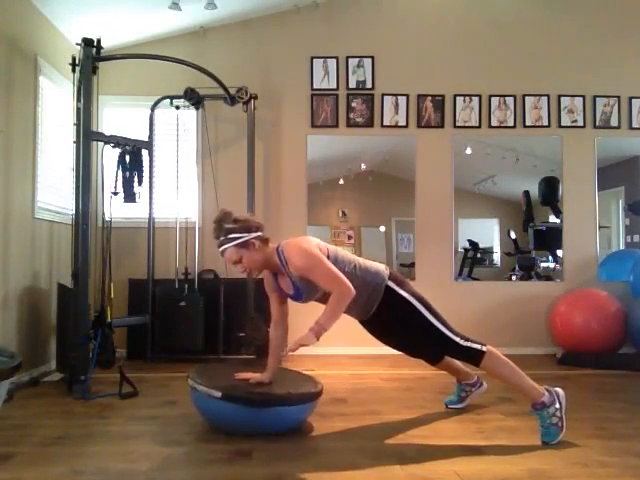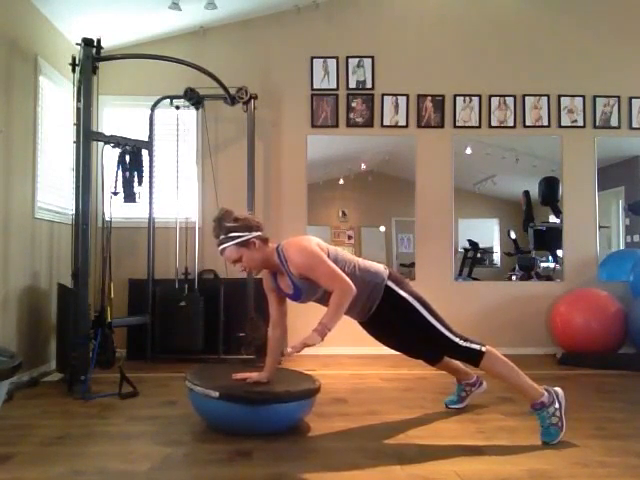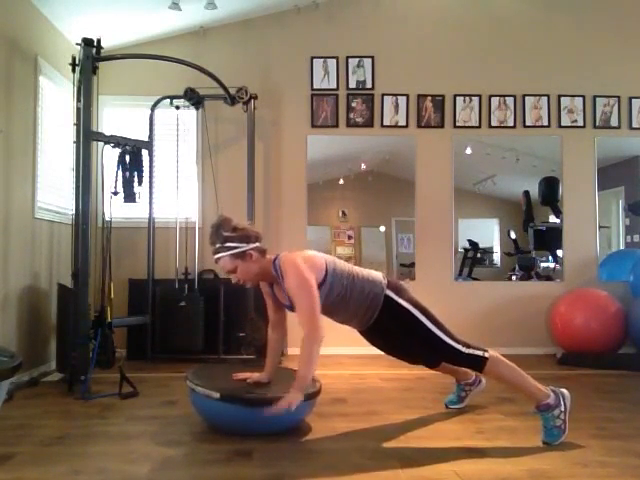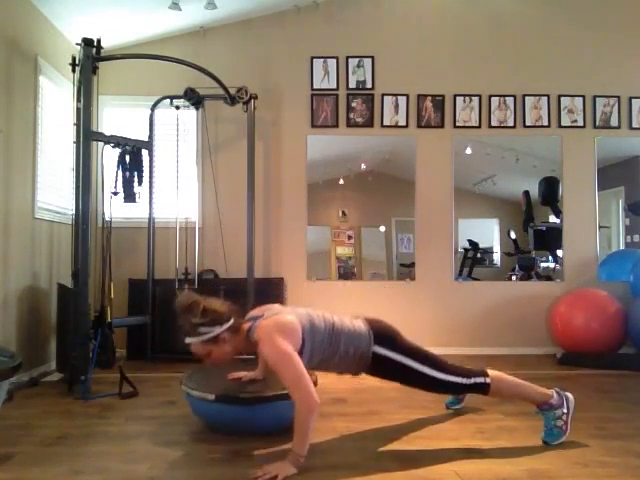
dt=0.5s
person 1, frame 1
left shoulder: (296, 252)
right shoulder: (271, 277)
left elbow: (344, 290)
right elbow: (278, 325)
left wrist: (315, 332)
right wrist: (268, 373)
left hip: (387, 293)
right hip: (369, 312)
left knee: (456, 345)
right knee: (426, 351)
left ankle: (544, 399)
right ankle: (469, 383)
person 1, frame 2
left shoulder: (297, 252)
right shoulder: (270, 276)
left elbow: (346, 288)
right elbow: (277, 325)
left wrist: (320, 332)
right wrist: (266, 373)
left hip: (386, 293)
right hip: (367, 313)
left knee: (456, 345)
right knee: (426, 351)
left ankle: (544, 399)
right ankle: (468, 382)
person 1, frame 3
left shoulder: (294, 269)
right shoulder: (268, 279)
left elbow: (313, 332)
right elbow: (276, 327)
left wrist: (298, 389)
right wrist: (266, 373)
left hip: (386, 302)
right hip: (368, 319)
left knee: (459, 352)
right knee: (425, 357)
left ankle: (549, 400)
right ankle: (467, 383)
person 1, frame 4
left shoulder: (268, 338)
right shoulder: (252, 319)
left elbow: (308, 402)
right wrist: (258, 372)
left hip: (373, 347)
right hip: (360, 337)
left knee: (454, 380)
right knee: (437, 373)
left ankle: (552, 400)
right ankle: (461, 384)
